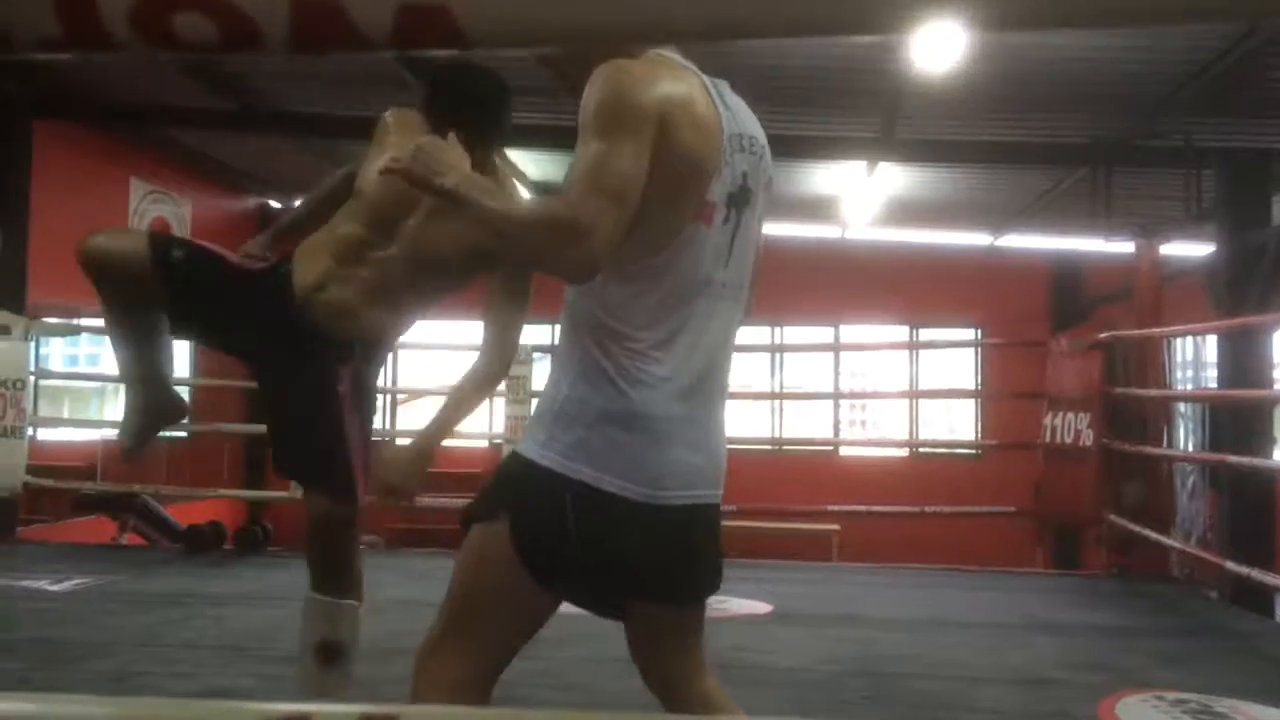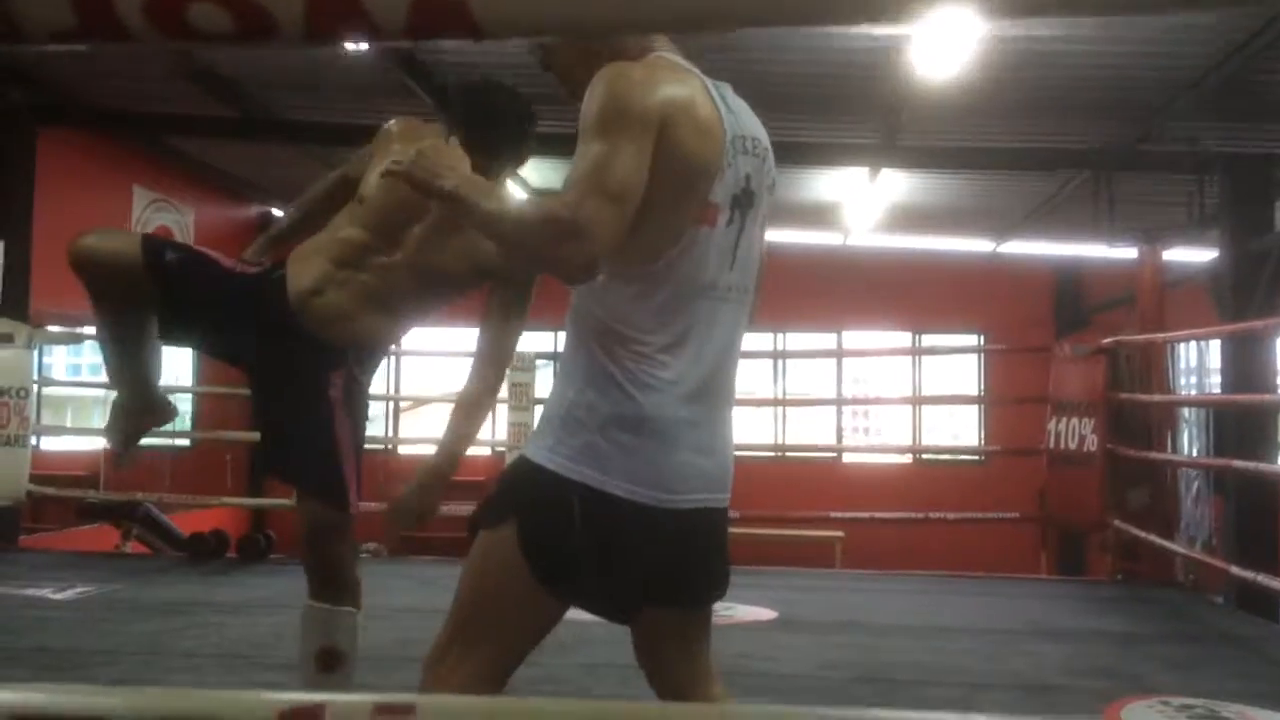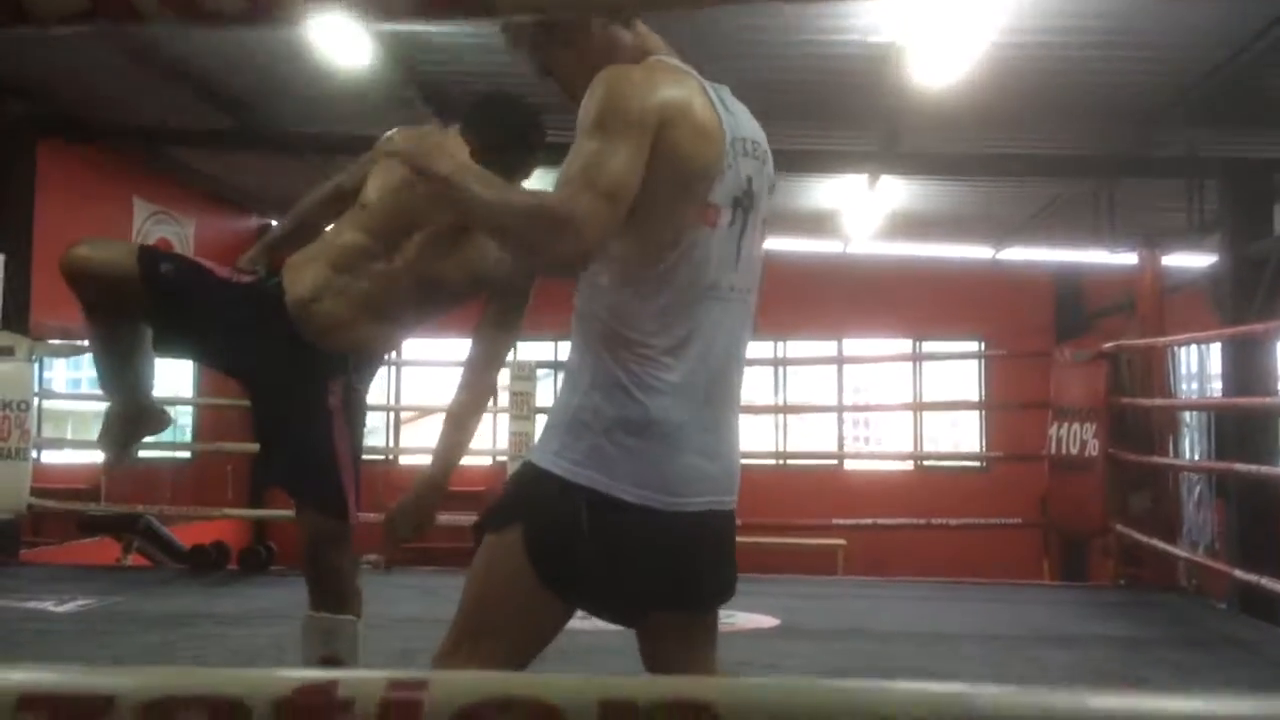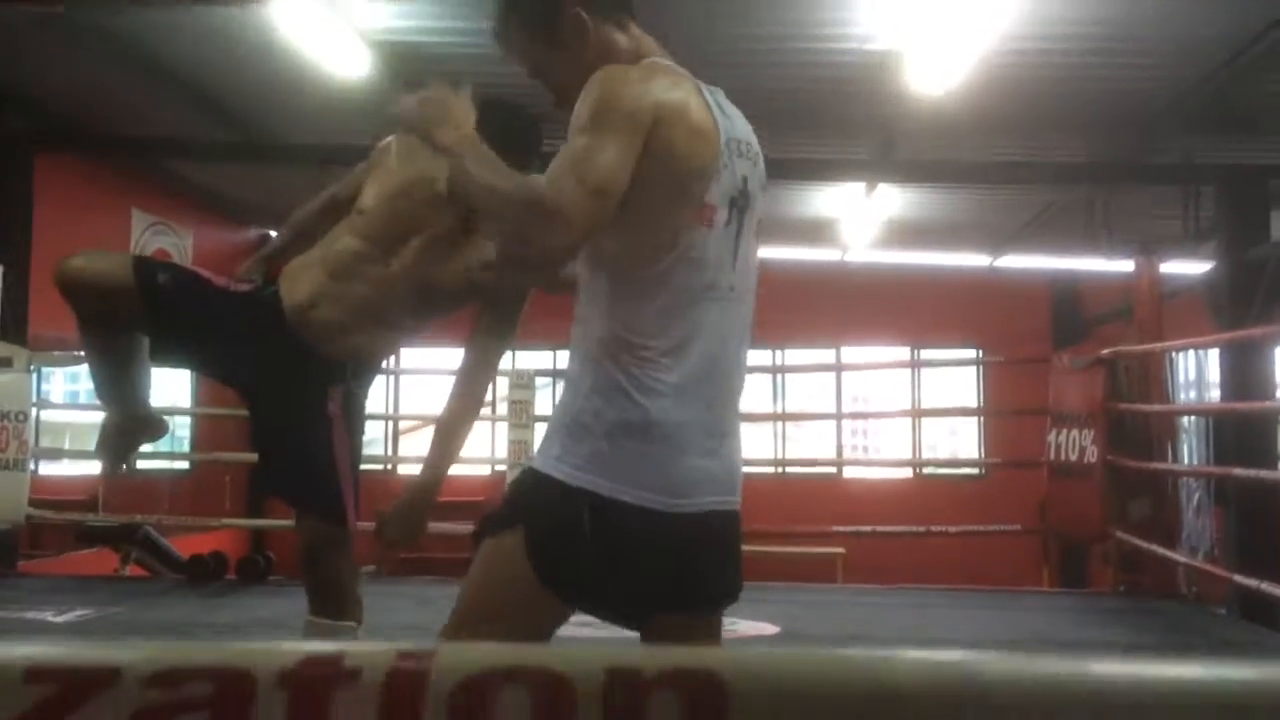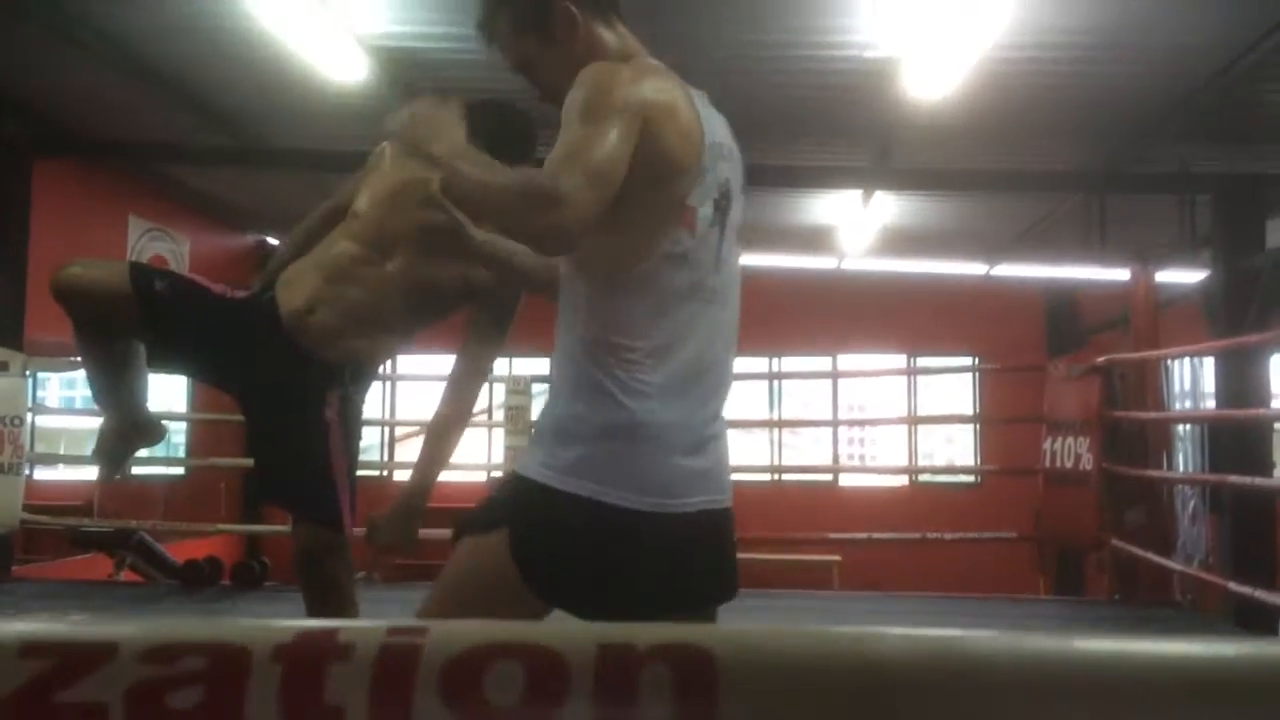
dt=0.1s
person 1, frame 1
left shoulder: (628, 83)
right shoulder: (741, 121)
left elbow: (578, 245)
left wrist: (458, 182)
left hip: (593, 451)
right hip: (686, 466)
person 1, frame 2
left shoulder: (630, 88)
right shoulder: (741, 120)
left elbow: (577, 246)
left wrist: (457, 187)
left hip: (604, 455)
right hip: (694, 472)
left knee: (458, 674)
right knee: (688, 685)
person 1, frame 3
left shoulder: (630, 91)
right shoulder: (742, 127)
left elbow: (565, 238)
left wrist: (451, 170)
left hip: (603, 465)
right hip: (700, 479)
left knee: (466, 670)
person 1, frame 4
left shoulder: (626, 91)
right shoulder: (727, 120)
left elbow: (551, 228)
left wrist: (455, 141)
left hip: (612, 468)
right hip: (703, 480)
person 1, frame 5
left shoulder: (615, 88)
right shoulder: (704, 120)
left elbow: (555, 214)
left wrist: (441, 162)
right wrist: (480, 245)
left hip: (591, 472)
person 2, frame 1
right shoulder: (398, 129)
left elbow: (501, 349)
right wrist: (272, 238)
left hip: (338, 353)
right hip: (276, 292)
left knee: (333, 523)
right knee: (104, 255)
left ankle: (326, 701)
right ankle: (155, 399)
person 2, frame 2
right shoulder: (404, 138)
left elbow: (493, 365)
left wrist: (444, 469)
right wrist: (269, 243)
left hip: (331, 359)
right hip: (268, 296)
left knee: (330, 530)
right knee: (95, 256)
right ankle: (141, 401)
person 2, frame 3
left shoulder: (507, 257)
right shoulder: (402, 147)
left elbow: (481, 377)
right wrist: (261, 252)
left hip: (328, 367)
right hip: (264, 304)
left knee: (329, 540)
right knee: (86, 265)
right ankle: (132, 409)
person 2, frame 4
left shoulder: (501, 260)
right shoulder: (399, 153)
left elbow: (476, 379)
right wrist: (260, 260)
left hip: (325, 374)
right hip: (260, 312)
left knee: (327, 545)
right knee: (83, 279)
right ankle: (131, 417)
person 2, frame 5
left shoulder: (494, 267)
right shoulder: (394, 158)
left elbow: (466, 383)
right wrist: (268, 275)
left hip: (322, 380)
right hip: (256, 317)
left knee: (323, 549)
right knee: (79, 286)
right ankle: (129, 421)
